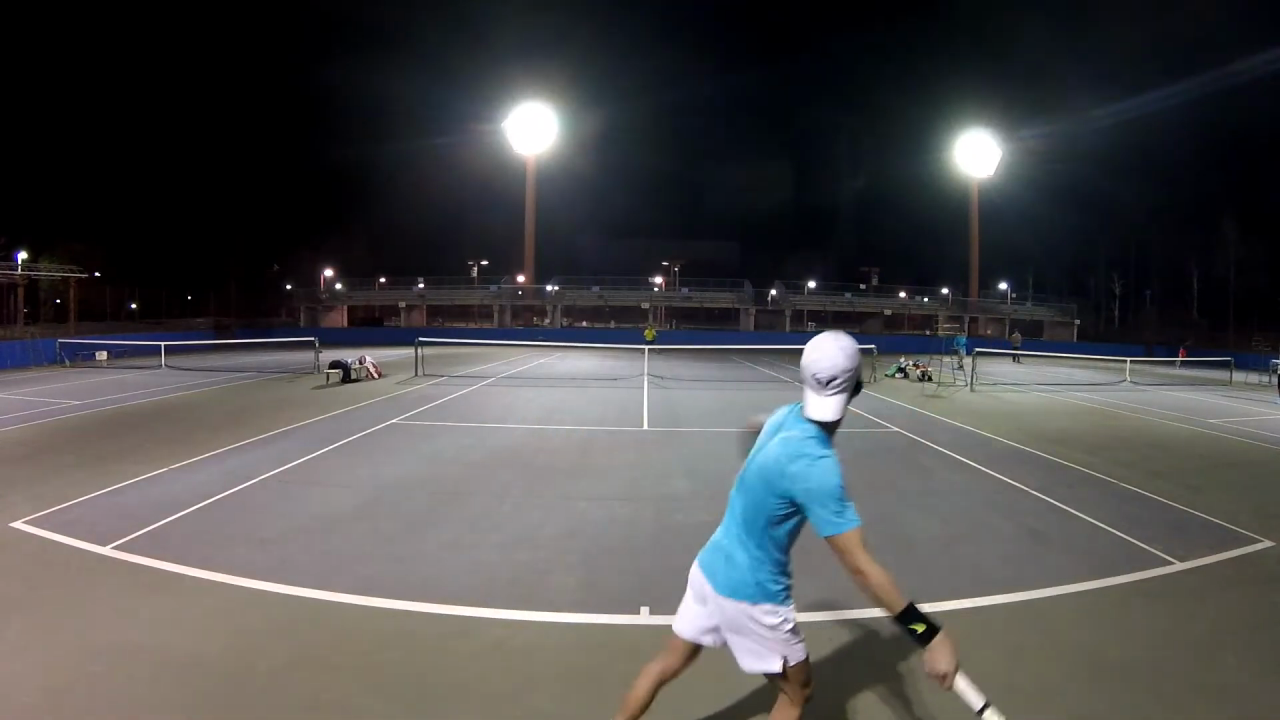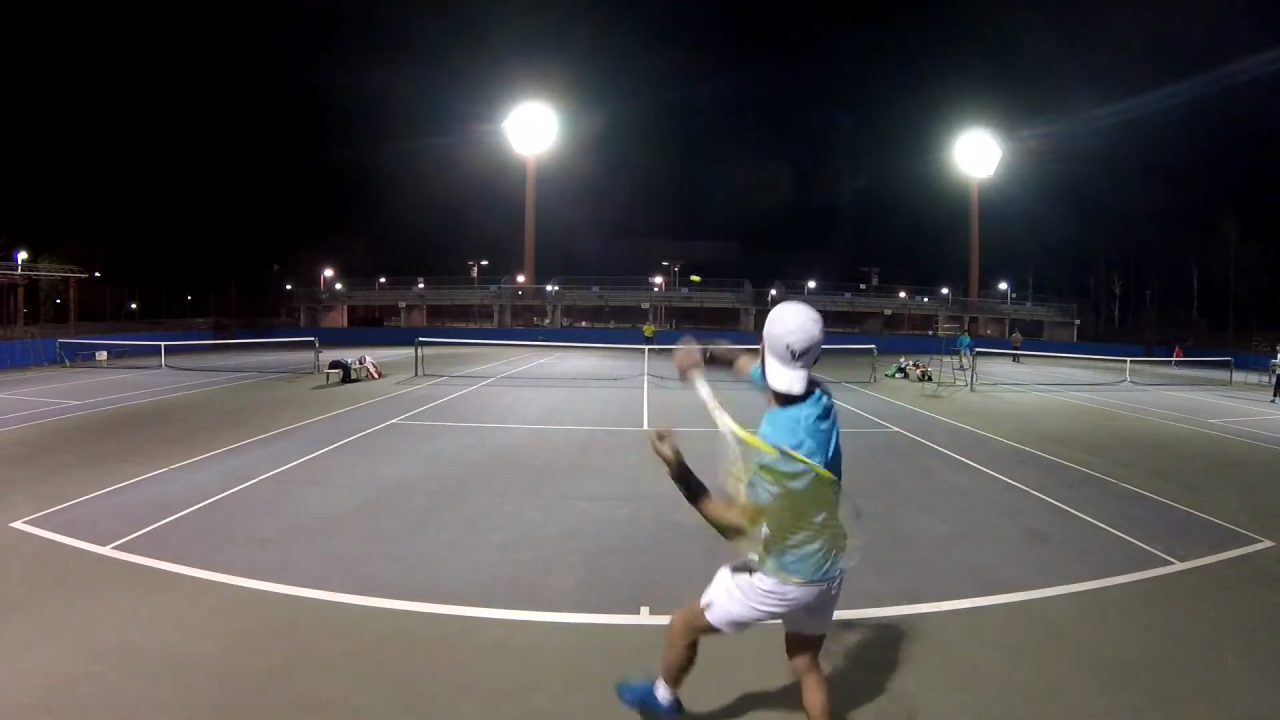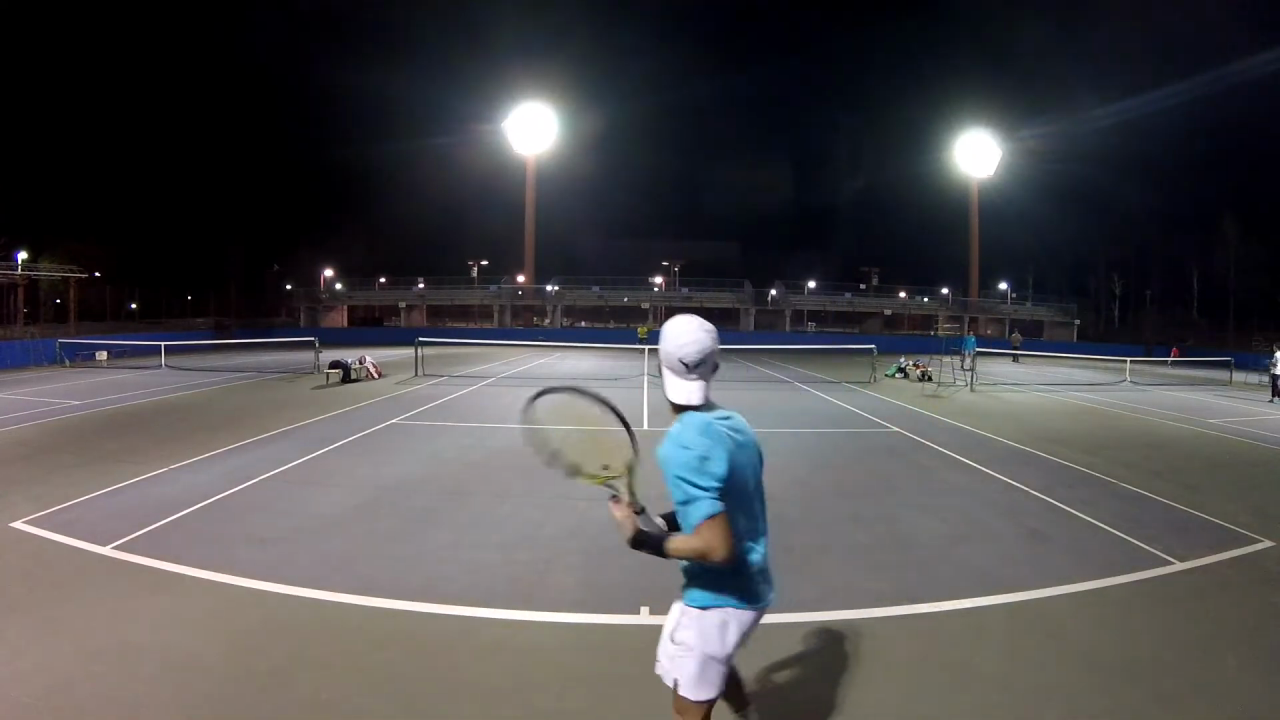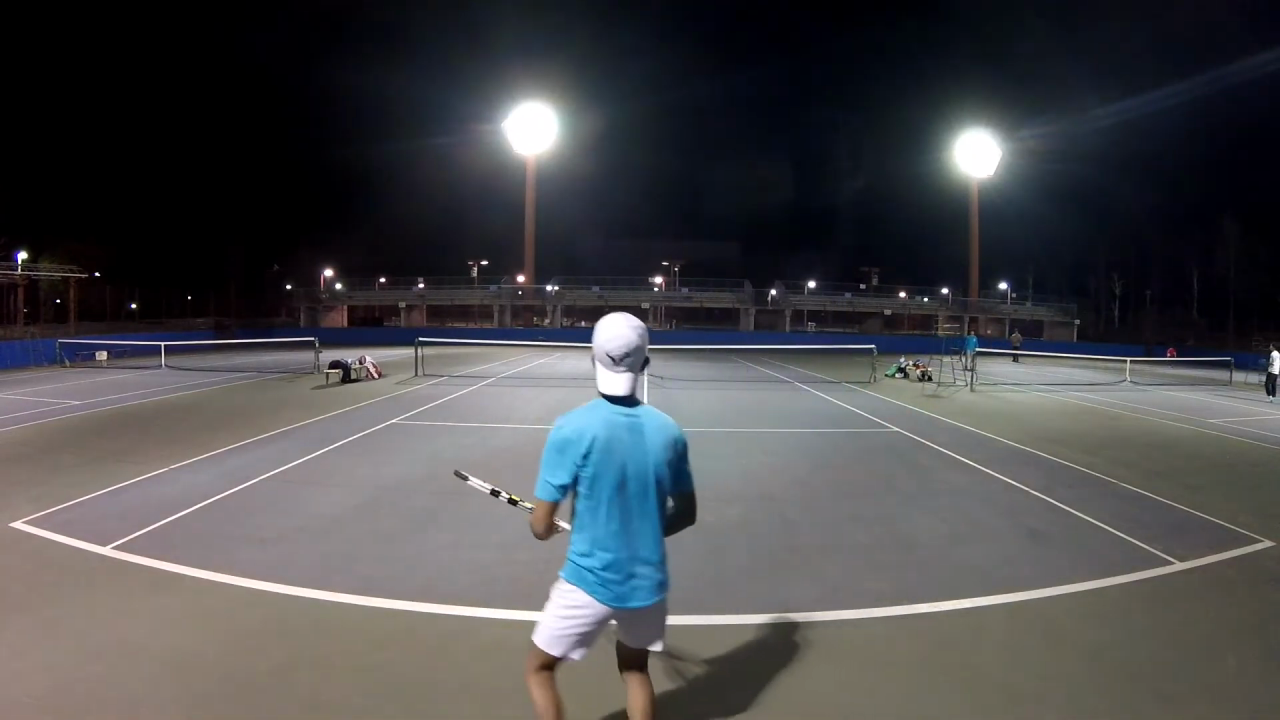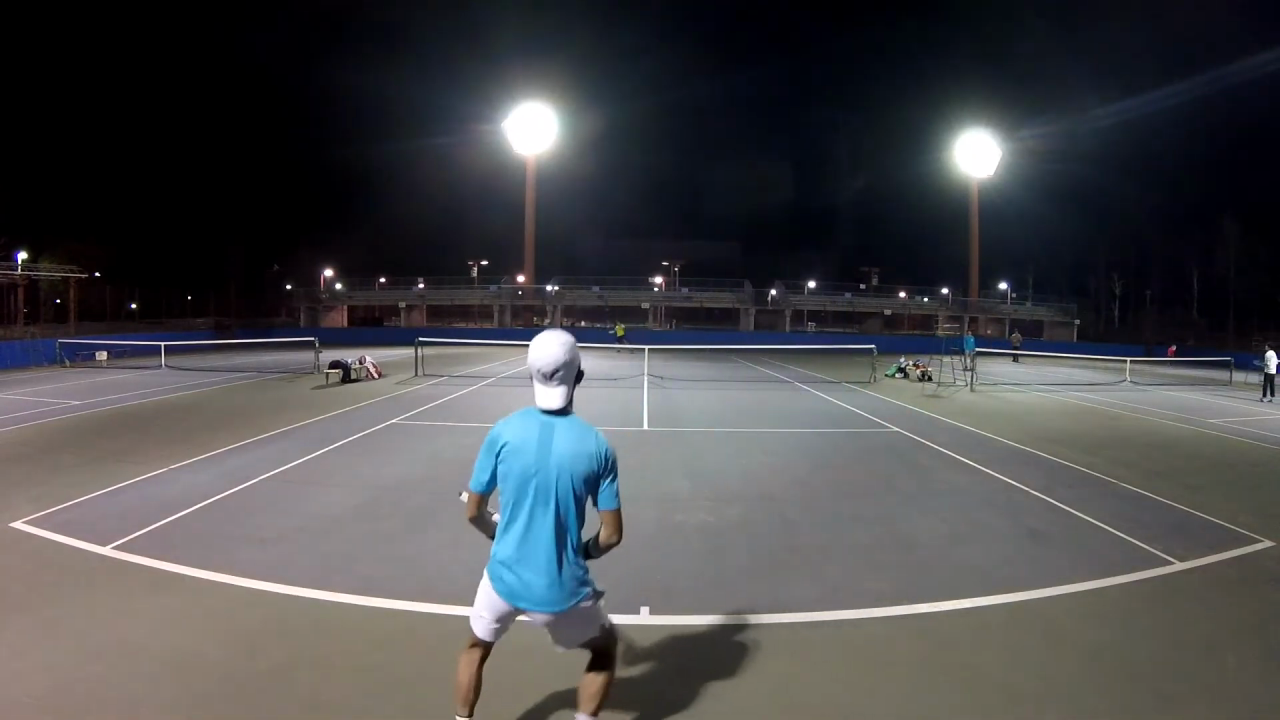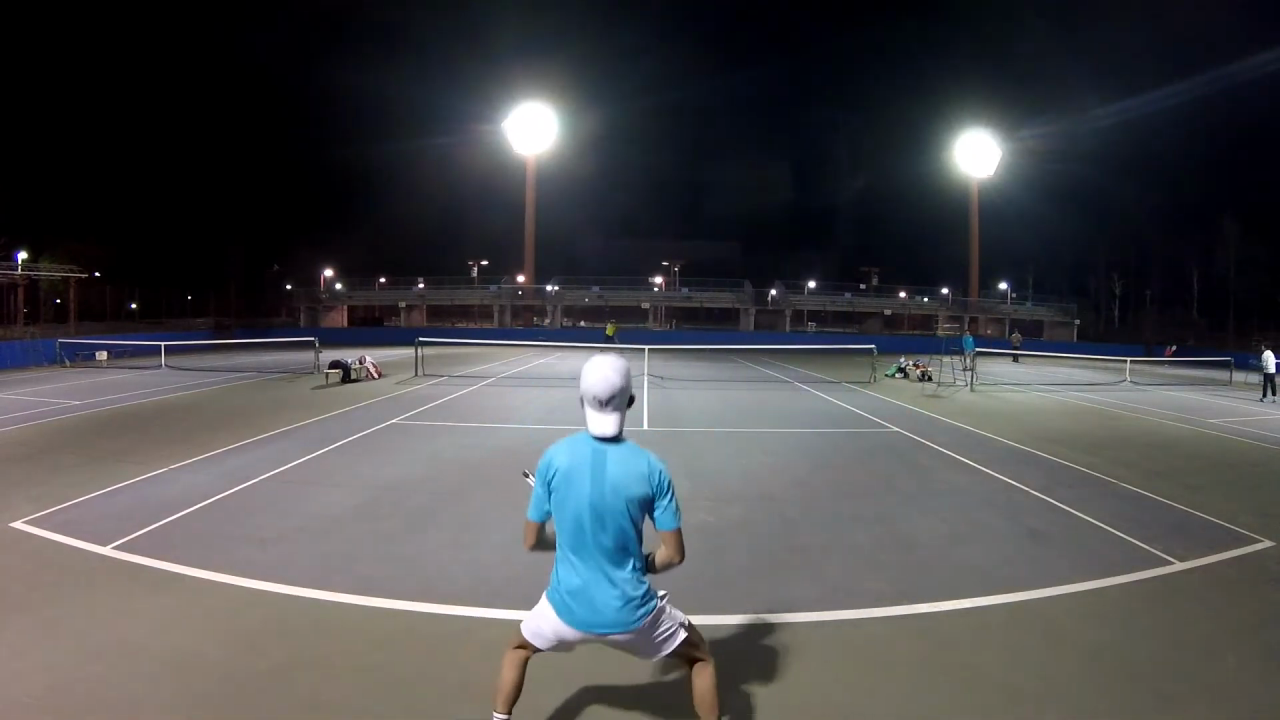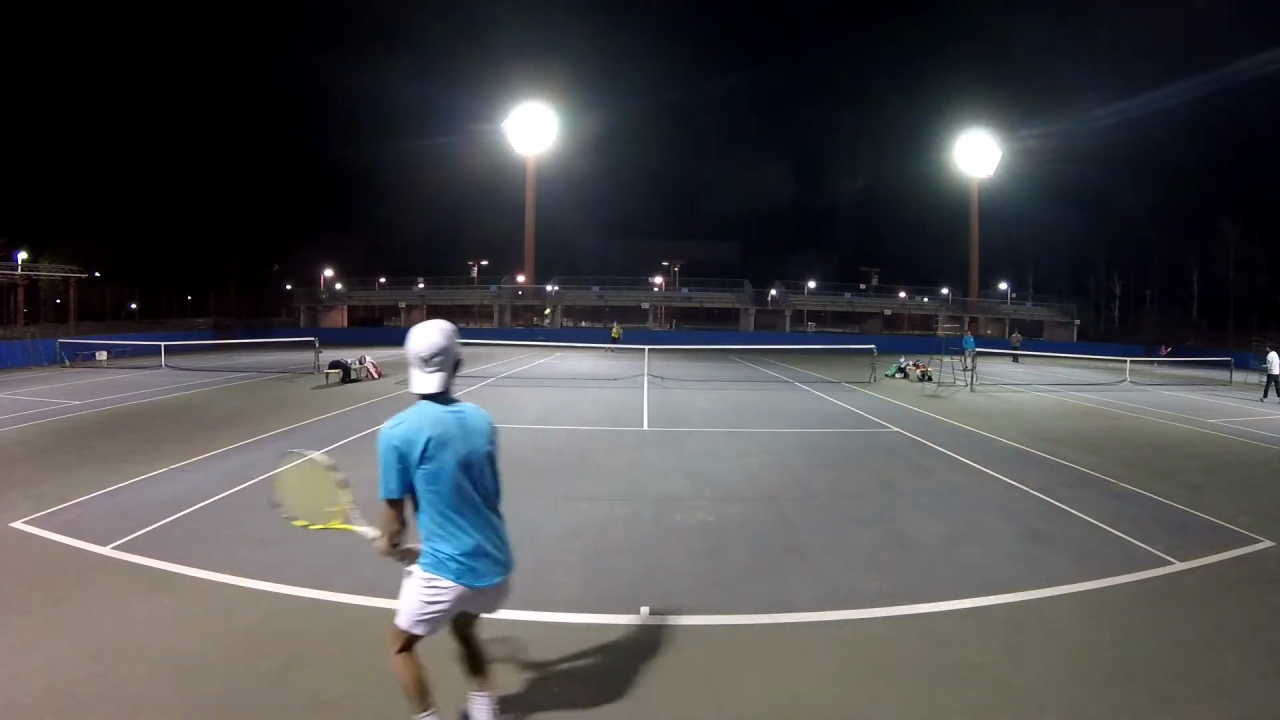
dt=0.4s
person 1, frame 1
left shoulder: (785, 419)
right shoulder: (818, 467)
right elbow: (860, 565)
right wrist: (929, 635)
left hip: (711, 572)
right hip: (755, 597)
left knee: (669, 665)
person 1, frame 2
left shoulder: (782, 439)
right shoulder: (817, 395)
left elbow: (736, 526)
right elbow: (760, 360)
left wrist: (679, 471)
right wrist: (706, 354)
left hip: (790, 573)
right hip: (826, 569)
left knee: (685, 623)
right knee: (805, 666)
person 1, frame 3
left shoulder: (682, 446)
right shoulder: (735, 427)
left elbow: (717, 547)
left wrist: (641, 538)
right wrist: (675, 521)
left hip: (716, 601)
right hip: (753, 591)
right knee: (716, 666)
person 1, frame 4
left shoulder: (572, 429)
right shoulder: (668, 431)
left elbow: (540, 525)
right elbow: (685, 515)
left wrist: (545, 530)
left hip: (588, 583)
right hip: (647, 585)
left knee: (538, 671)
right knee: (634, 669)
person 1, frame 5
left shoulder: (503, 431)
right shoulder: (596, 445)
left elbow: (474, 512)
right elbow: (612, 534)
left hip: (504, 580)
right hip: (563, 593)
left knee: (475, 648)
right knee: (606, 650)
person 1, frame 6
left shoulder: (553, 459)
right shoulder: (650, 468)
left elbow: (533, 539)
right elbow: (673, 555)
left hip: (568, 607)
right hip: (629, 611)
left knee: (521, 646)
right knee: (700, 658)
person 1, frame 7
left shoulder: (398, 432)
right shoulder: (481, 420)
left elbow: (394, 520)
left wrist: (393, 541)
left hip: (447, 570)
right hip: (495, 564)
left knee: (400, 647)
right knee: (460, 617)
